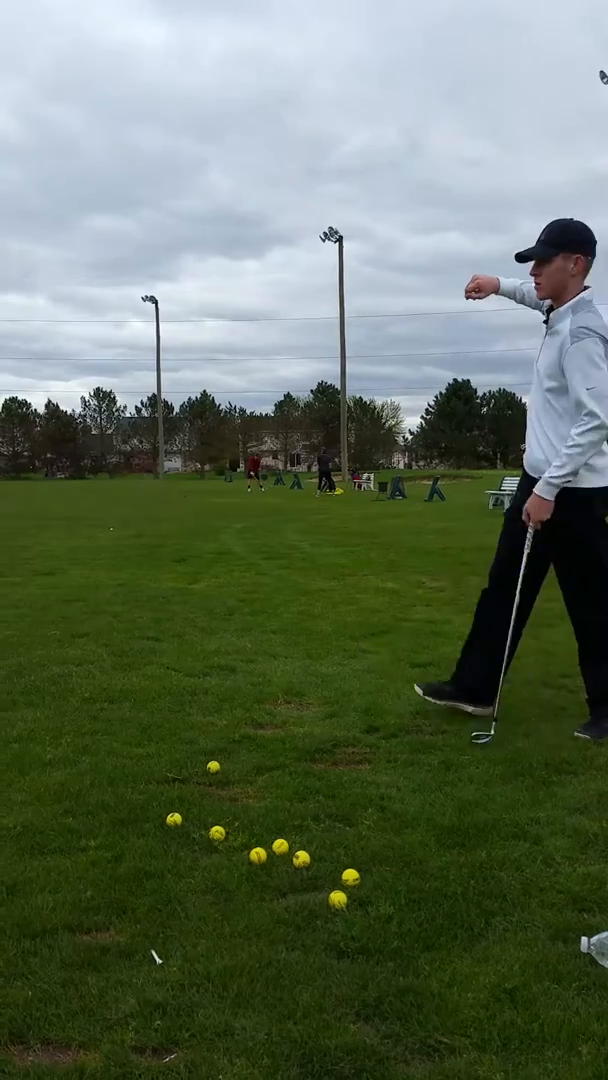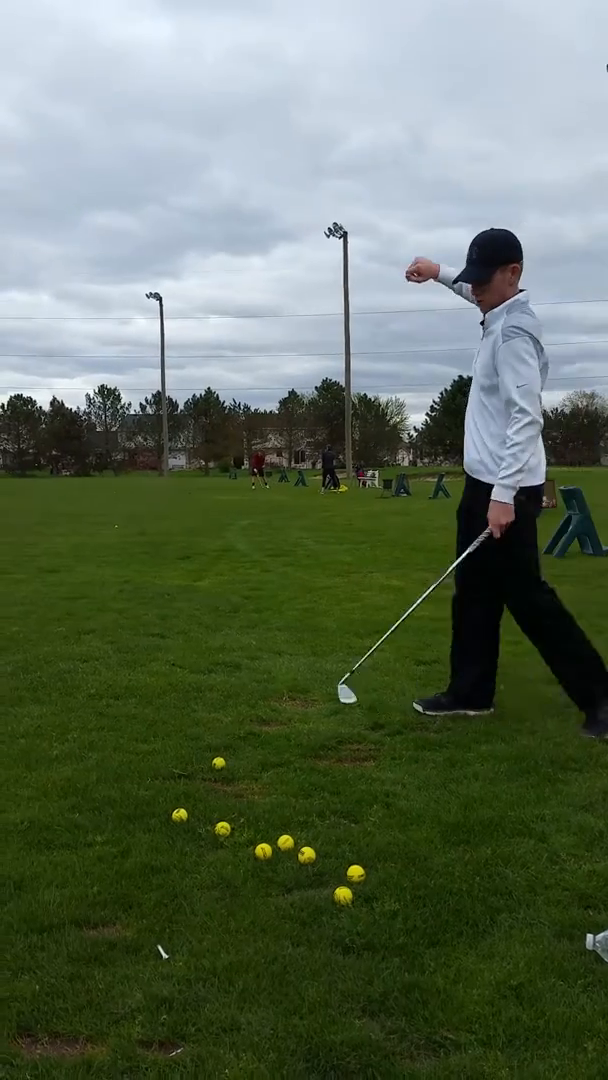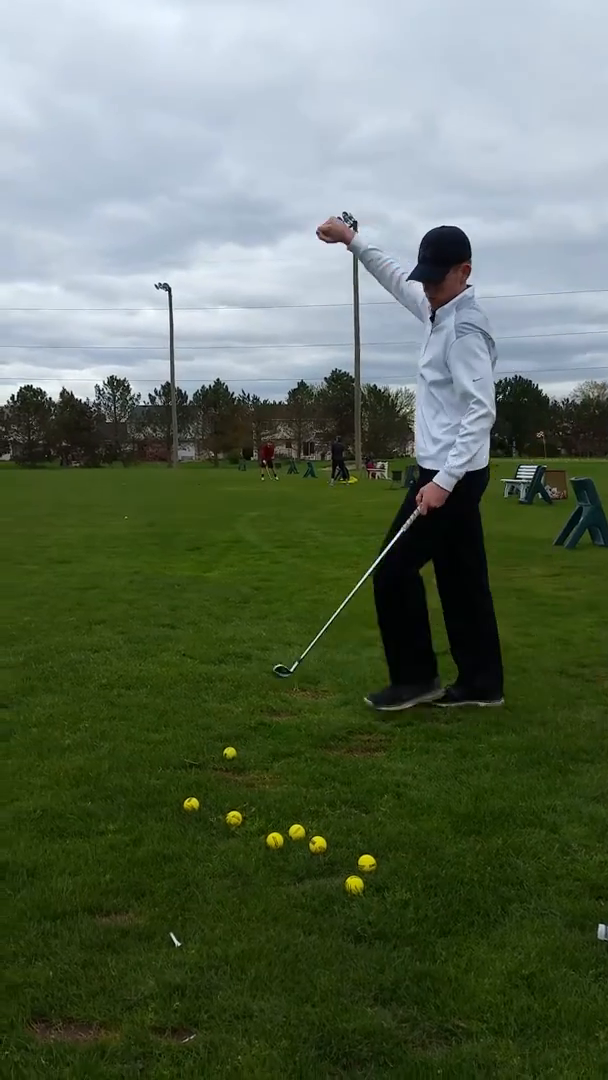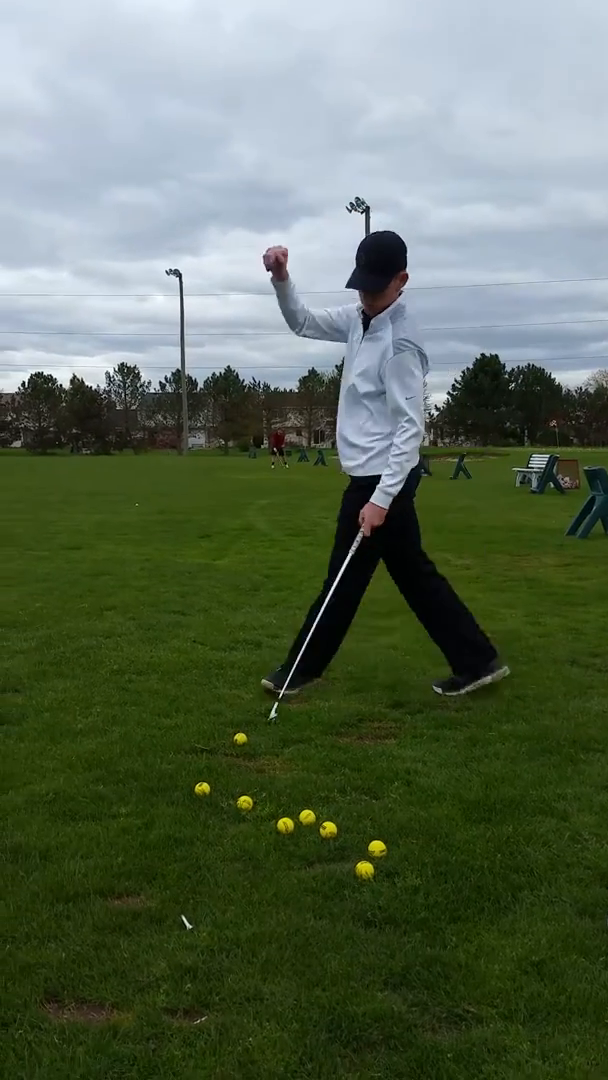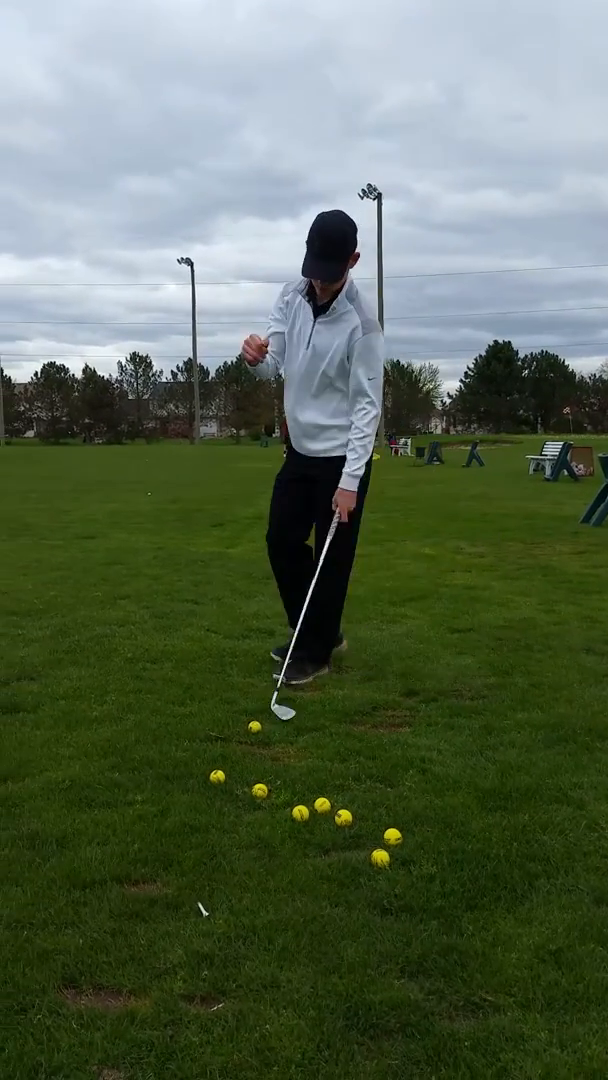
dt=0.3s
person 1, frame 1
right shoulder: (560, 316)
left wrist: (547, 489)
right wrist: (497, 285)
right hip: (540, 481)
right knee: (504, 585)
right ankle: (475, 687)
person 1, frame 2
left shoulder: (512, 332)
right shoulder: (500, 317)
left elbow: (525, 418)
right elbow: (478, 291)
left wrist: (503, 495)
right wrist: (439, 273)
left hip: (509, 489)
right hip: (483, 482)
left knee: (525, 597)
right knee: (474, 590)
right ankle: (470, 691)
person 1, frame 3
left shoulder: (464, 327)
right shoulder: (439, 312)
left elbow: (479, 410)
right elbow: (398, 278)
left wrist: (444, 479)
right wrist: (352, 242)
left hip: (452, 473)
right hip: (453, 471)
left knee: (395, 569)
right knee: (461, 577)
left ankle: (416, 675)
right ankle: (481, 681)
person 1, frame 4
left shoulder: (399, 341)
right shoulder: (358, 318)
left elbow: (409, 426)
right elbow: (304, 322)
left wrist: (381, 498)
right wrist: (281, 278)
left hip: (379, 478)
right hip: (372, 473)
left knee: (347, 575)
right knee: (412, 573)
left ankle: (304, 667)
right ankle: (476, 660)
person 1, frame 5
left shoulder: (360, 323)
right shoulder: (290, 299)
left elbow: (367, 405)
right elbow: (272, 355)
left wrist: (350, 481)
right wrist: (255, 354)
left hip: (343, 456)
right hip: (300, 449)
left knee: (331, 558)
right knee: (281, 542)
left ankle: (314, 650)
right ankle: (313, 634)
